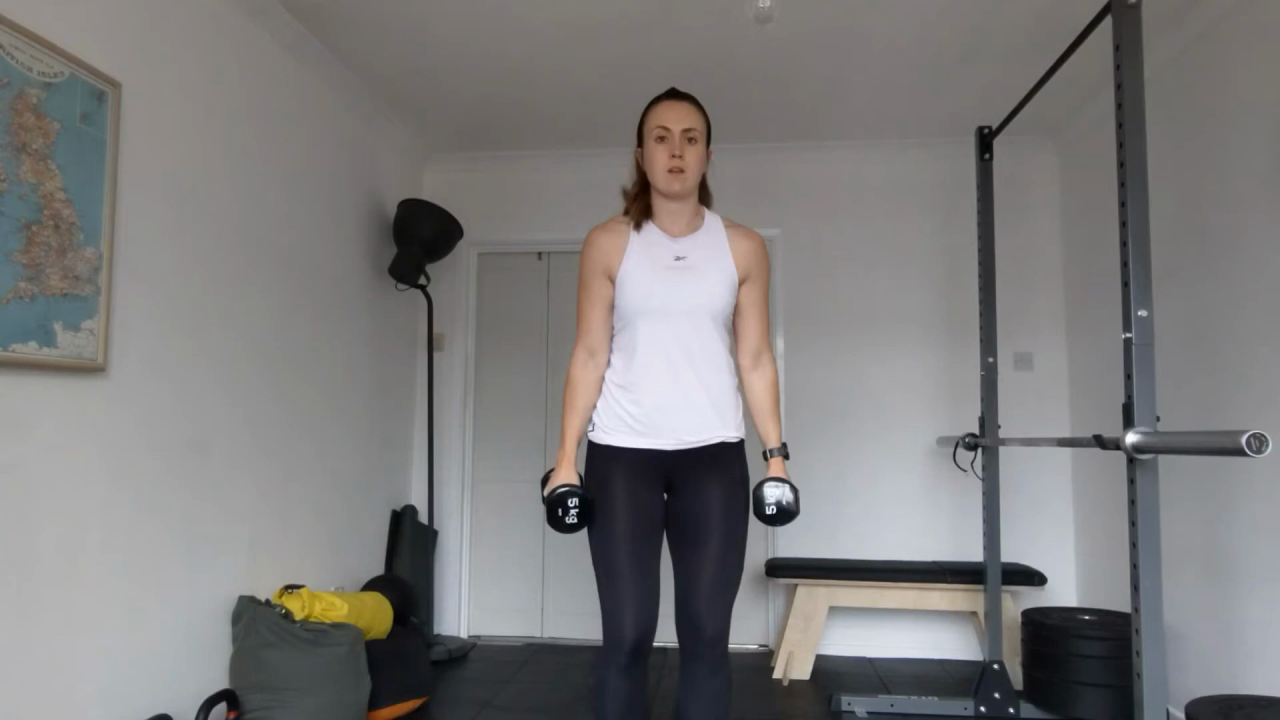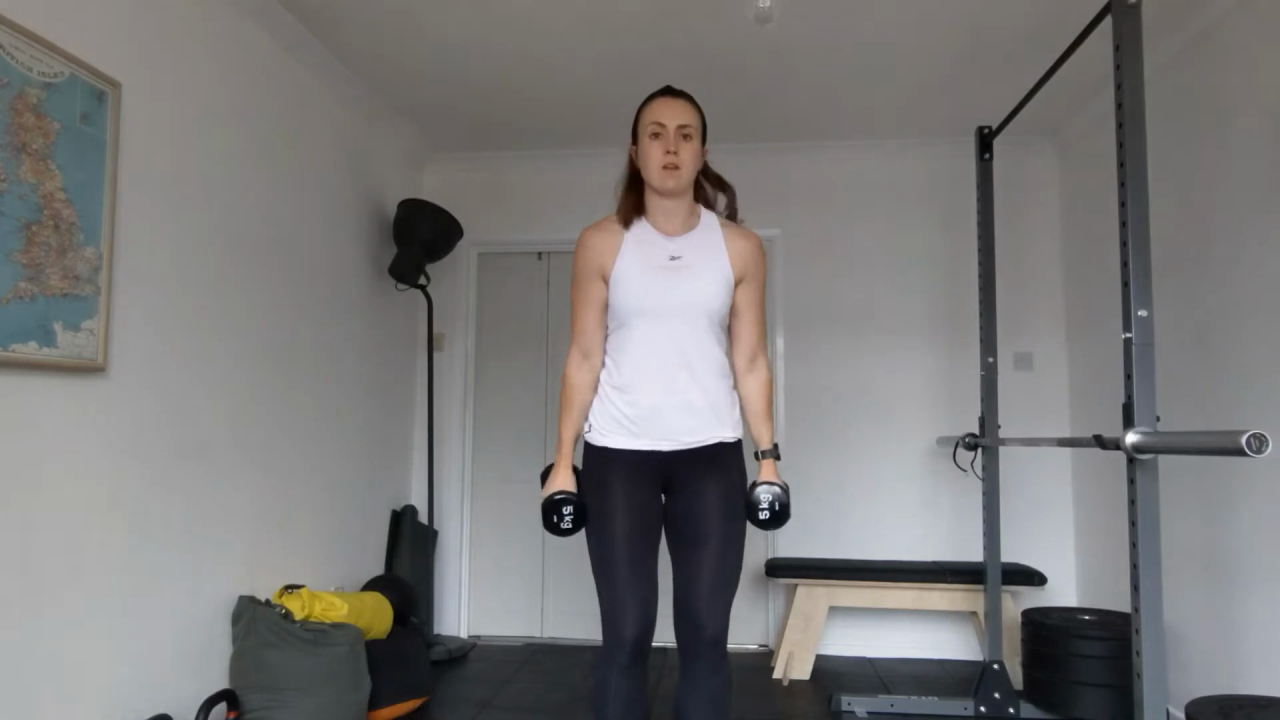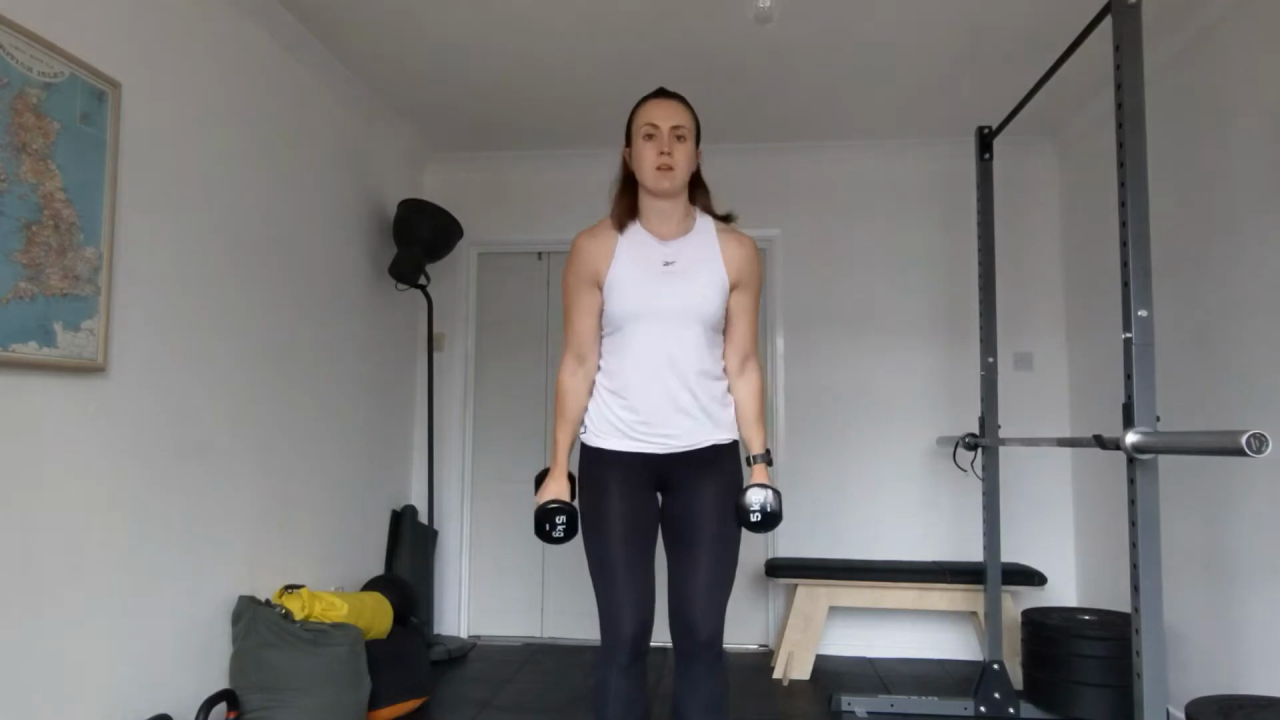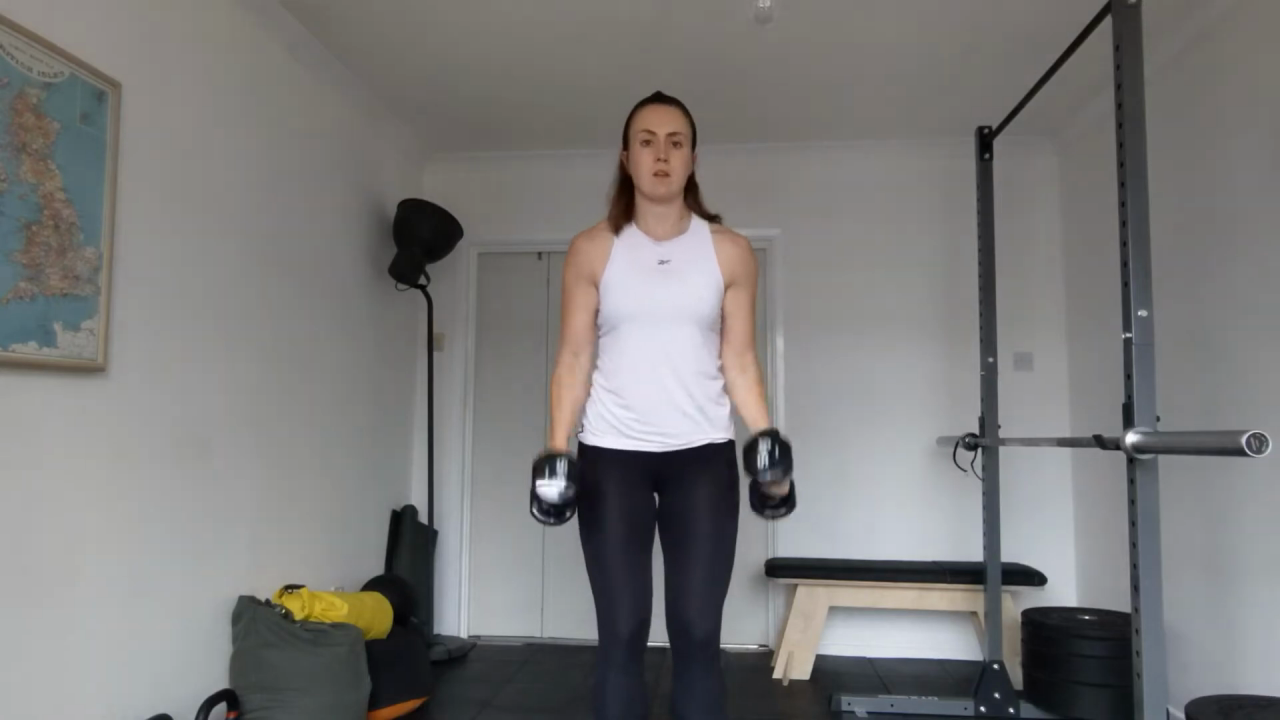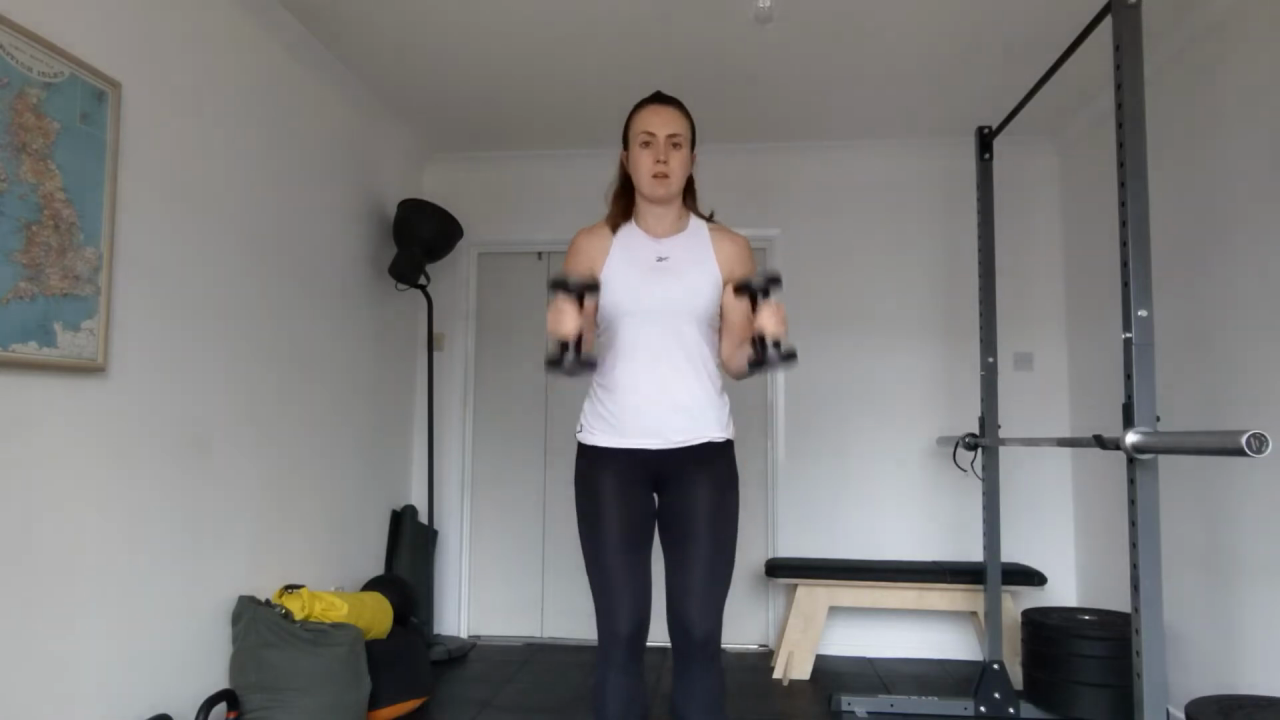
dt=0.2s
person 1, frame 1
left shoulder: (743, 247)
right shoulder: (608, 244)
left elbow: (755, 358)
right elbow: (588, 356)
left wrist: (776, 452)
right wrist: (565, 457)
left hip: (714, 456)
right hip: (623, 454)
left knee: (705, 633)
right knee: (627, 633)
person 1, frame 2
left shoulder: (739, 246)
right shoulder: (600, 244)
left elbow: (750, 361)
right elbow: (583, 358)
left wrist: (768, 455)
right wrist: (562, 459)
left hip: (711, 457)
right hip: (618, 455)
left knee: (704, 633)
right knee: (626, 636)
person 1, frame 3
left shoulder: (734, 251)
right shoulder: (595, 249)
left elbow: (742, 365)
right elbow: (577, 363)
left wrist: (759, 460)
right wrist: (559, 464)
left hip: (707, 459)
right hip: (615, 458)
left knee: (700, 634)
right knee: (623, 635)
person 1, frame 4
left shoulder: (729, 251)
right shoulder: (592, 250)
left elbow: (739, 359)
right elbow: (573, 356)
left wrist: (763, 442)
right wrist: (557, 446)
left hip: (703, 455)
right hip: (613, 455)
left knee: (698, 633)
right knee: (622, 632)
person 1, frame 5
left shoulder: (727, 247)
right shoulder: (593, 245)
left elbow: (733, 362)
right elbow: (578, 356)
left wrist: (760, 336)
right wrist: (566, 335)
left hip: (701, 452)
right hip: (611, 452)
left knee: (699, 632)
right knee: (621, 633)
